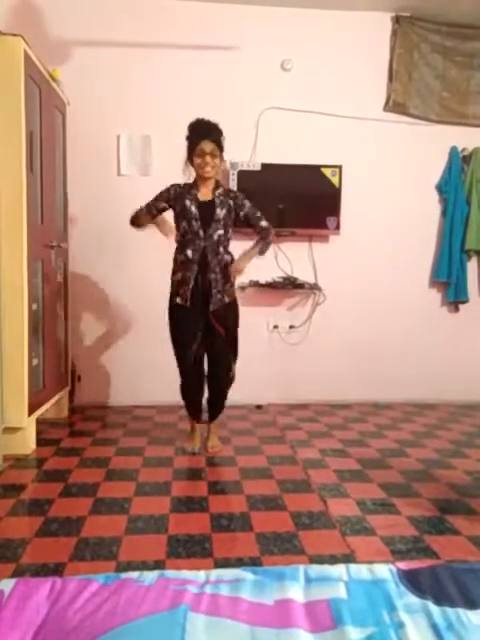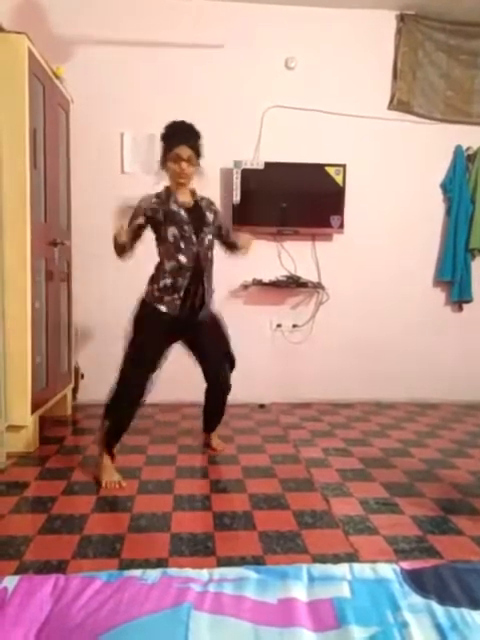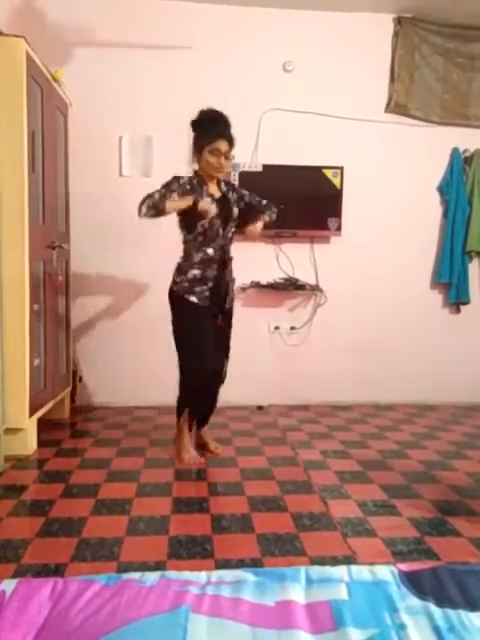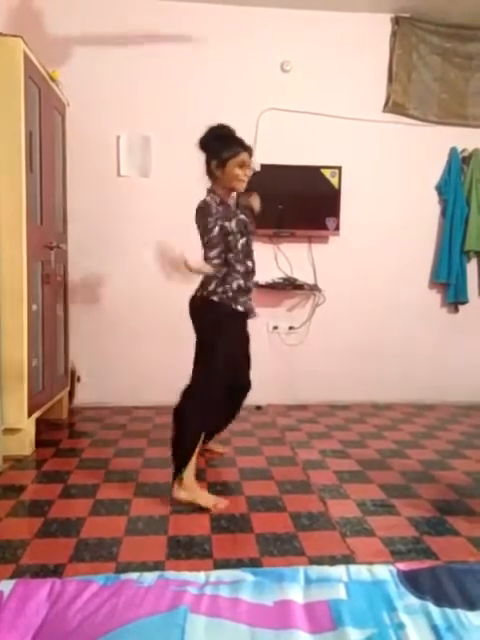
dt=0.7s
person 1, frame 1
left shoulder: (233, 199)
right shoulder: (177, 194)
left elbow: (266, 231)
right elbow: (136, 218)
left wrist: (248, 255)
right wrist: (155, 219)
left hip: (221, 291)
right hip: (185, 290)
left knee: (222, 361)
right knee: (189, 361)
left ankle: (213, 426)
right ankle: (195, 424)
person 1, frame 2
left shoulder: (207, 205)
right shoulder: (155, 203)
left elbow: (228, 238)
right elbow: (124, 249)
left wrist: (240, 239)
right wrist: (123, 235)
left hip: (200, 306)
right hip: (163, 303)
left knee: (221, 373)
right knee: (133, 378)
left ankle: (210, 432)
right ankle: (106, 457)
person 1, frame 3
left shoulder: (230, 190)
right shoulder: (184, 186)
left elbow: (266, 206)
right elbow: (147, 207)
left wrist: (259, 221)
right wrist: (193, 203)
left hip: (221, 290)
right hip: (190, 291)
left knee: (216, 366)
right knee: (196, 365)
left ankle: (200, 430)
right ankle: (183, 435)
person 1, frame 4
left shoulder: (231, 203)
right shoulder: (211, 206)
right elbow: (213, 260)
left wrist: (249, 209)
right wrist: (192, 264)
left hip: (231, 306)
right hip: (218, 305)
left knee: (235, 383)
right knee: (209, 386)
left ankle: (200, 439)
right ankle: (185, 481)
